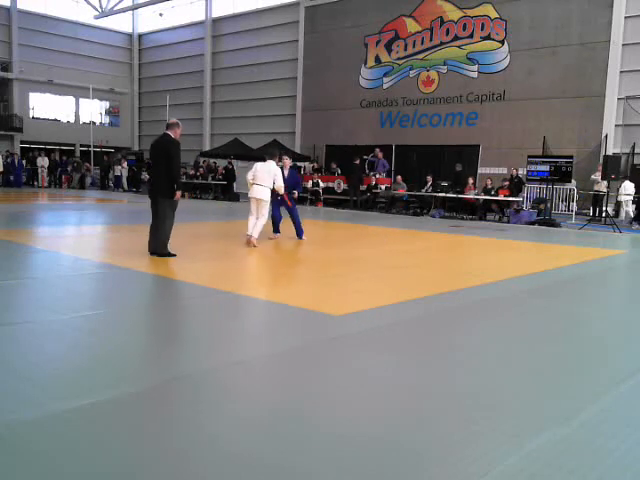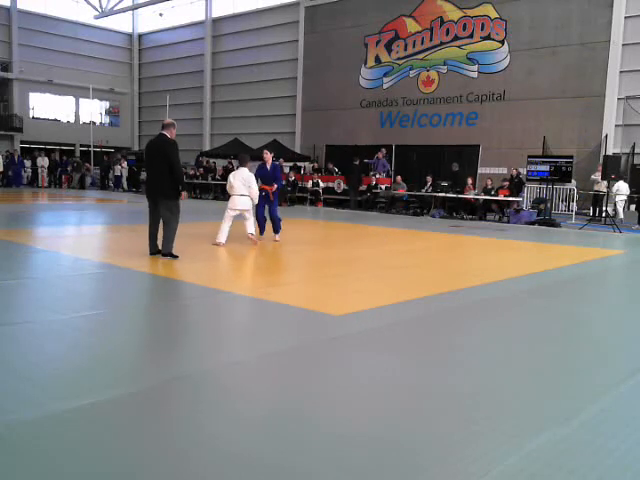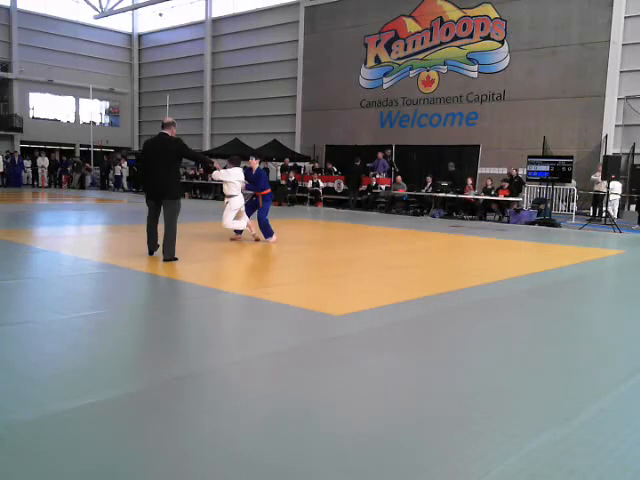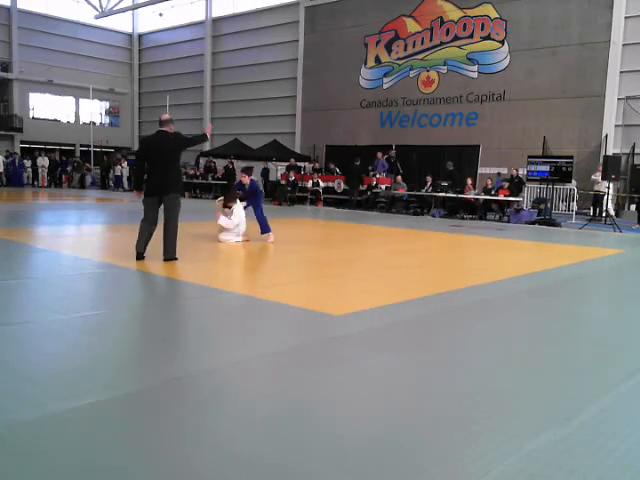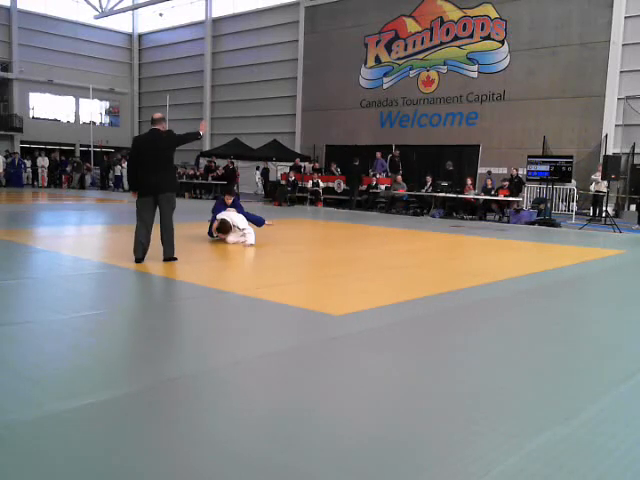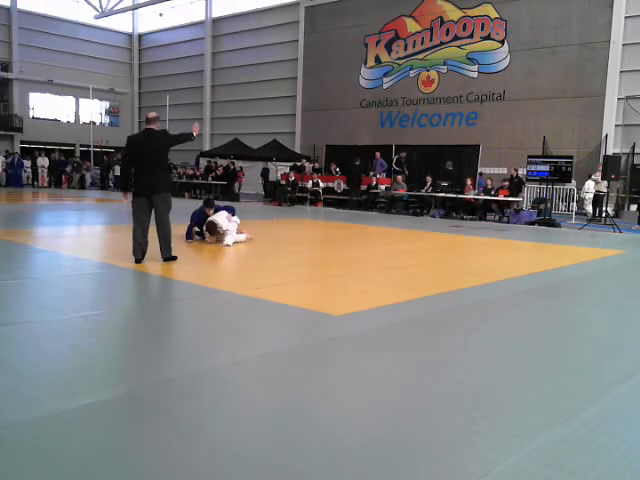
dt=0.3s
person 1, frame 1
left shoulder: (155, 143)
right shoulder: (173, 143)
right elbow: (175, 168)
right wrist: (178, 188)
left hip: (155, 187)
right hip: (167, 187)
left knee: (157, 217)
right knee: (167, 218)
left ankle: (154, 247)
right ankle: (162, 249)
person 1, frame 2
left shoulder: (150, 144)
right shoulder: (171, 143)
left elbow: (149, 165)
right elbow: (176, 167)
right wrist: (182, 187)
left hip: (151, 187)
right hip: (167, 188)
left knee: (154, 218)
right knee: (171, 218)
left ankle: (153, 248)
right ankle: (167, 250)
person 1, frame 3
left shoulder: (148, 143)
right shoulder: (176, 143)
left elbow: (143, 167)
right elbow: (194, 155)
left wrist: (146, 187)
right wrist: (210, 162)
left hip: (152, 188)
right hip: (170, 188)
left knee: (152, 218)
right knee: (170, 221)
left ankle: (151, 247)
right ankle: (168, 254)
person 1, frame 4
left shoulder: (146, 141)
right shoulder: (176, 139)
left elbow: (139, 165)
right elbow: (193, 140)
left wrist: (138, 186)
right wrist: (206, 135)
left hip: (152, 187)
right hip: (171, 187)
left knee: (148, 219)
right knee: (171, 221)
left ankle: (140, 251)
right ankle: (169, 254)
person 1, frame 5
left shoulder: (138, 140)
right shoulder: (168, 137)
left elbow: (132, 165)
right elbow: (185, 137)
left wrist: (134, 187)
right wrist: (200, 132)
left hip: (145, 187)
right hip: (165, 186)
left knee: (143, 221)
right knee: (167, 220)
left ankle: (139, 255)
right ankle: (168, 254)
person 1, frame 6
left shoulder: (132, 140)
right shoulder: (163, 137)
left elbow: (125, 165)
right elbow: (179, 138)
left wrist: (125, 187)
right wrist: (193, 134)
left hip: (140, 187)
right hip: (160, 186)
left knee: (140, 222)
right knee: (163, 220)
left ankle: (139, 255)
right ankle: (167, 254)
